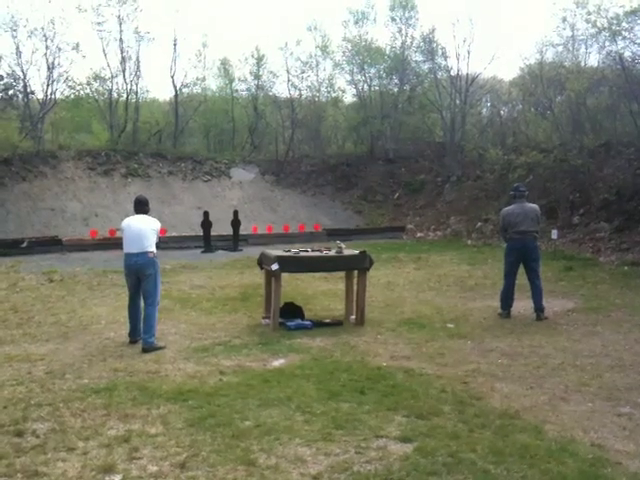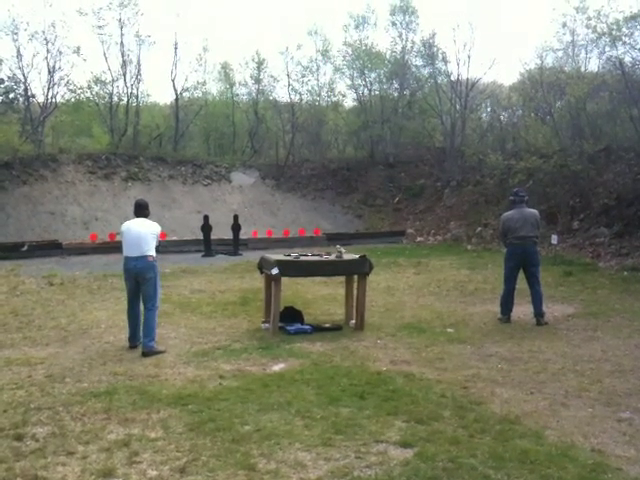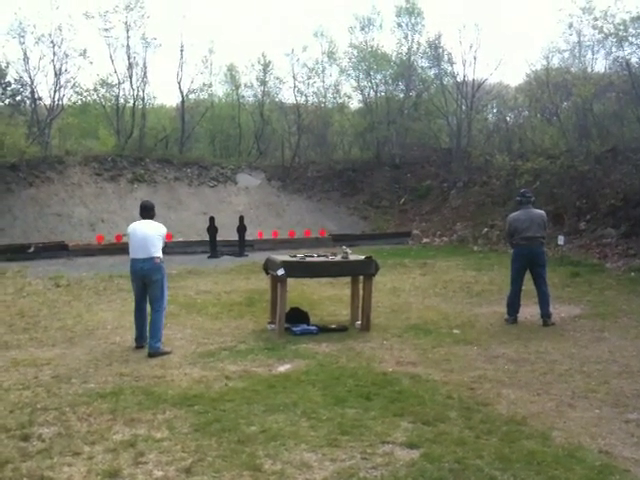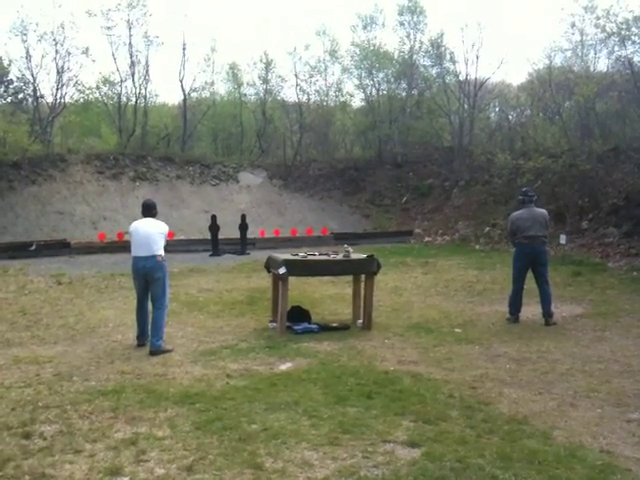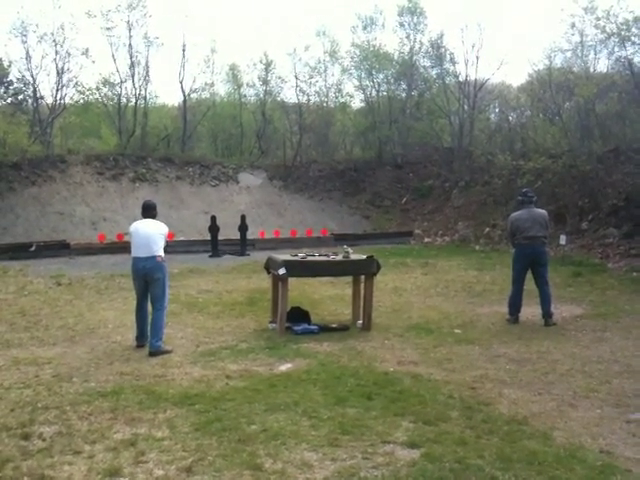
dt=1s
person 1, frame 1
left shoulder: (125, 223)
right shoulder: (154, 223)
left elbow: (126, 240)
left hip: (129, 260)
right hip: (147, 260)
left knee: (133, 298)
right knee: (151, 301)
left ankle: (134, 335)
right ankle: (148, 342)
person 1, frame 2
left shoulder: (125, 226)
right shoulder: (154, 227)
left elbow: (125, 244)
left hip: (129, 264)
right hip: (147, 264)
left knee: (132, 303)
right knee: (151, 305)
left ankle: (134, 340)
right ankle: (148, 345)
person 1, frame 3
left shoulder: (131, 228)
right shoulder: (160, 228)
left elbow: (132, 246)
left hip: (135, 266)
right hip: (154, 265)
left knee: (139, 304)
right knee: (158, 306)
left ankle: (140, 340)
right ankle: (155, 346)
person 1, frame 4
left shoulder: (133, 226)
right shoulder: (162, 226)
left elbow: (133, 244)
left hip: (137, 264)
right hip: (156, 263)
left knee: (141, 302)
right knee: (159, 304)
left ankle: (142, 338)
right ankle: (156, 344)
person 1, frame 5
left shoulder: (133, 227)
right shoulder: (162, 227)
left elbow: (133, 245)
left hip: (137, 264)
right hip: (156, 264)
left knee: (141, 302)
right knee: (159, 305)
left ankle: (141, 339)
right ankle: (155, 345)
person 2, frame 1
left shoulder: (506, 212)
right shoulder: (535, 209)
left elbow: (502, 231)
right elbow: (538, 226)
left hip: (513, 245)
right hip: (531, 244)
left knee: (509, 279)
right knee: (535, 279)
left ankle: (505, 310)
right ankle: (540, 311)
person 2, frame 2
left shoulder: (505, 217)
right shoulder: (535, 214)
left elbow: (502, 237)
right elbow: (538, 232)
left hip: (513, 251)
right hip: (531, 250)
left knee: (509, 284)
right knee: (535, 284)
left ankle: (505, 315)
right ankle: (539, 317)
person 2, frame 3
left shoulder: (512, 218)
right shoulder: (542, 215)
left elbow: (509, 237)
right elbow: (545, 233)
left hip: (520, 251)
right hip: (538, 250)
left knee: (516, 285)
right knee: (542, 285)
left ankle: (512, 316)
right ankle: (546, 317)
person 2, frame 4
left shoulder: (514, 217)
right shoulder: (544, 214)
left elbow: (511, 236)
right elbow: (547, 232)
left hip: (522, 250)
right hip: (540, 249)
left knee: (518, 284)
right knee: (543, 284)
left ankle: (513, 315)
right ankle: (548, 317)
person 2, frame 5
left shoulder: (514, 217)
right shoulder: (544, 214)
left elbow: (511, 237)
right elbow: (547, 233)
left hip: (522, 251)
right hip: (539, 250)
left knee: (517, 284)
right knee: (543, 284)
left ankle: (513, 315)
right ankle: (548, 317)
